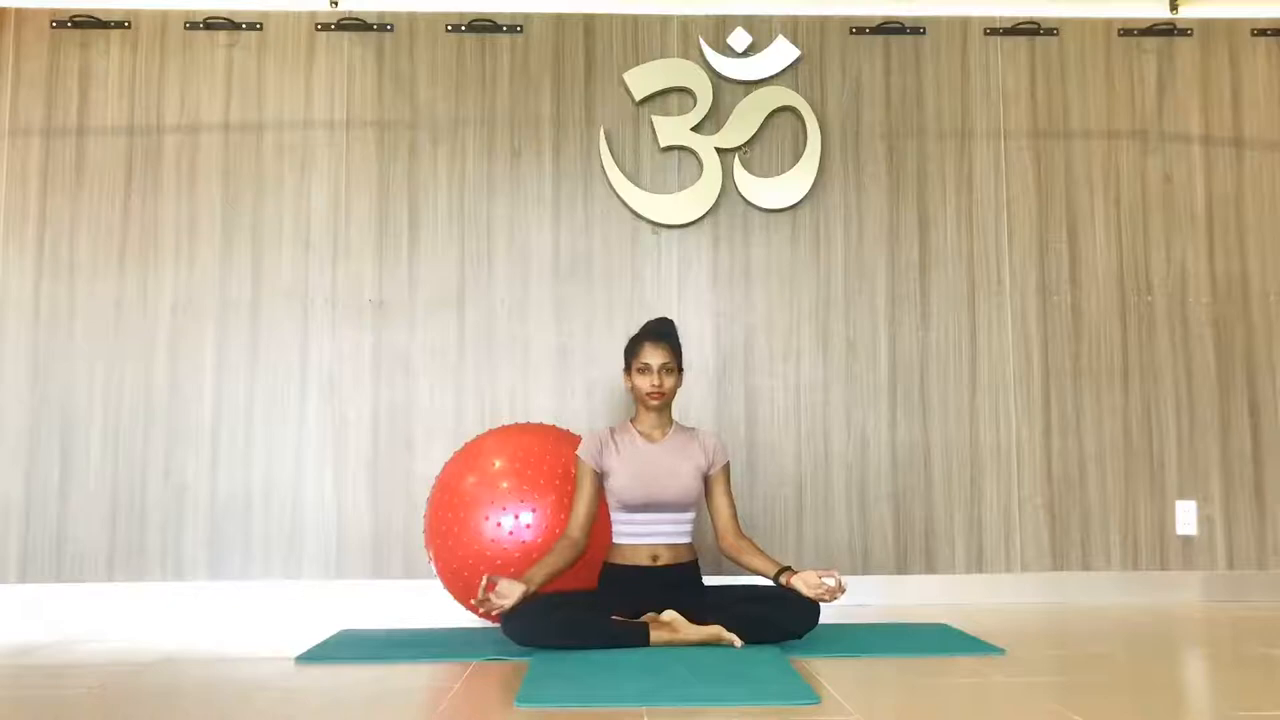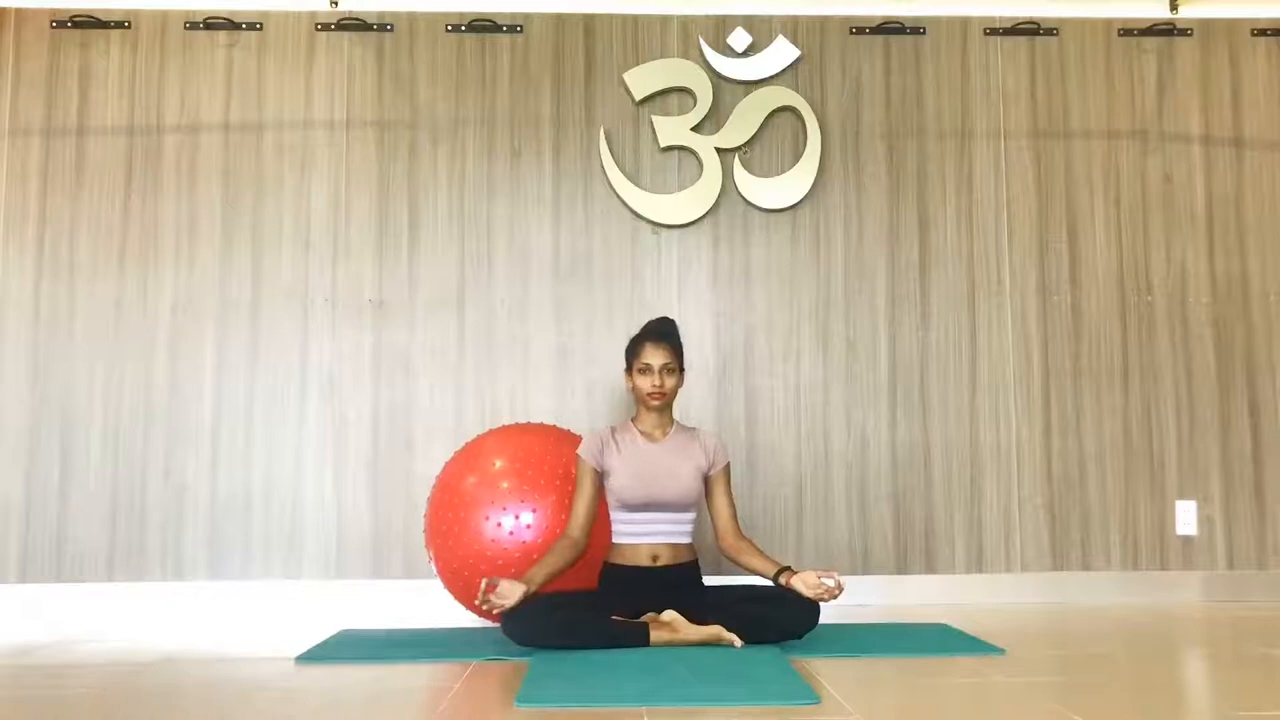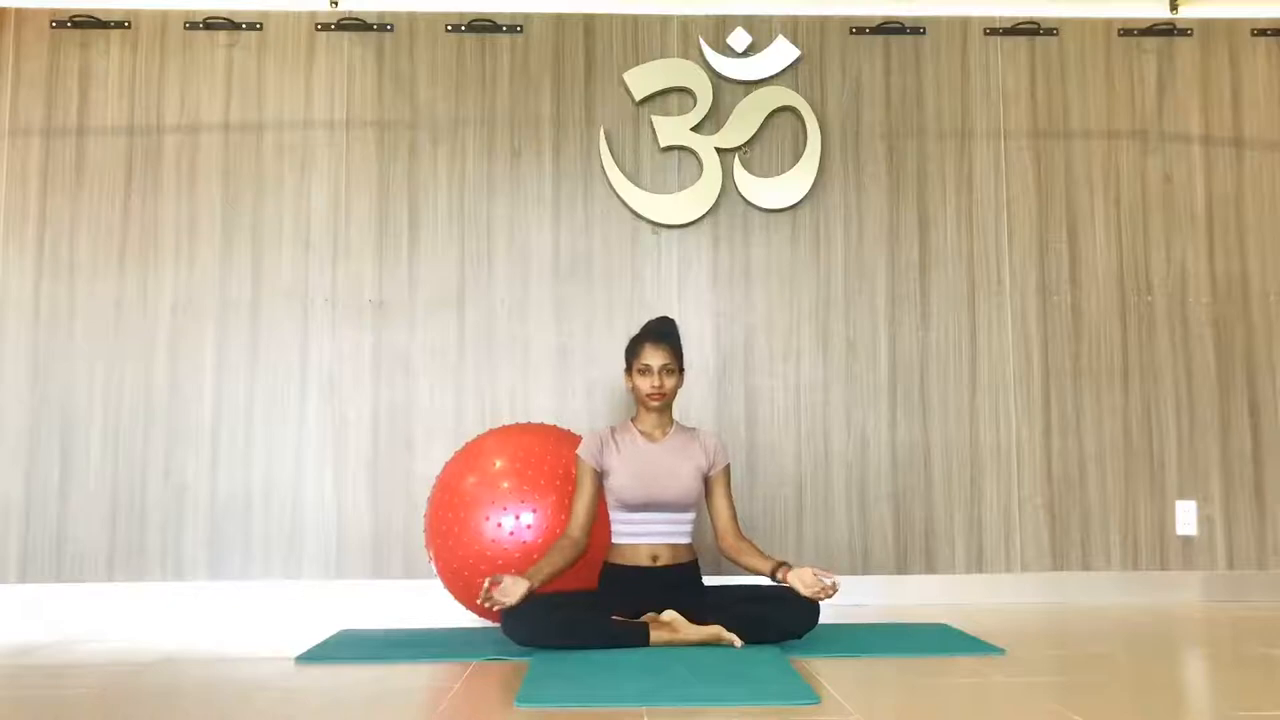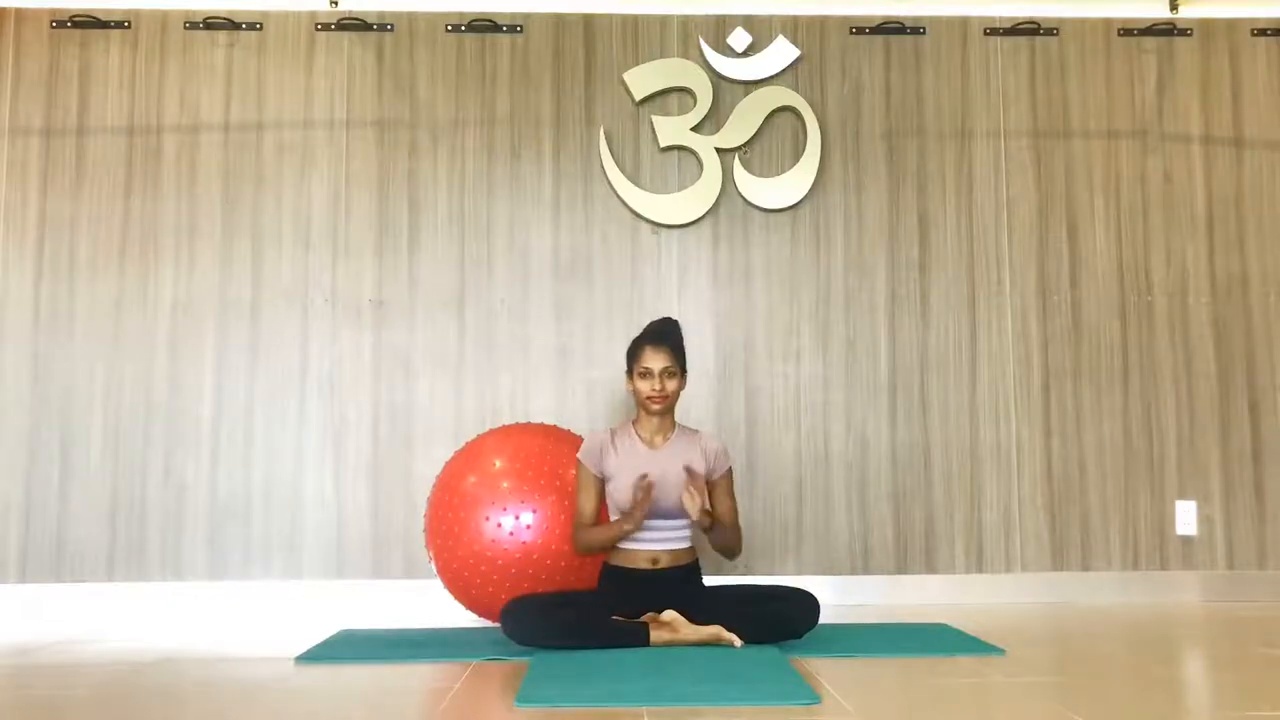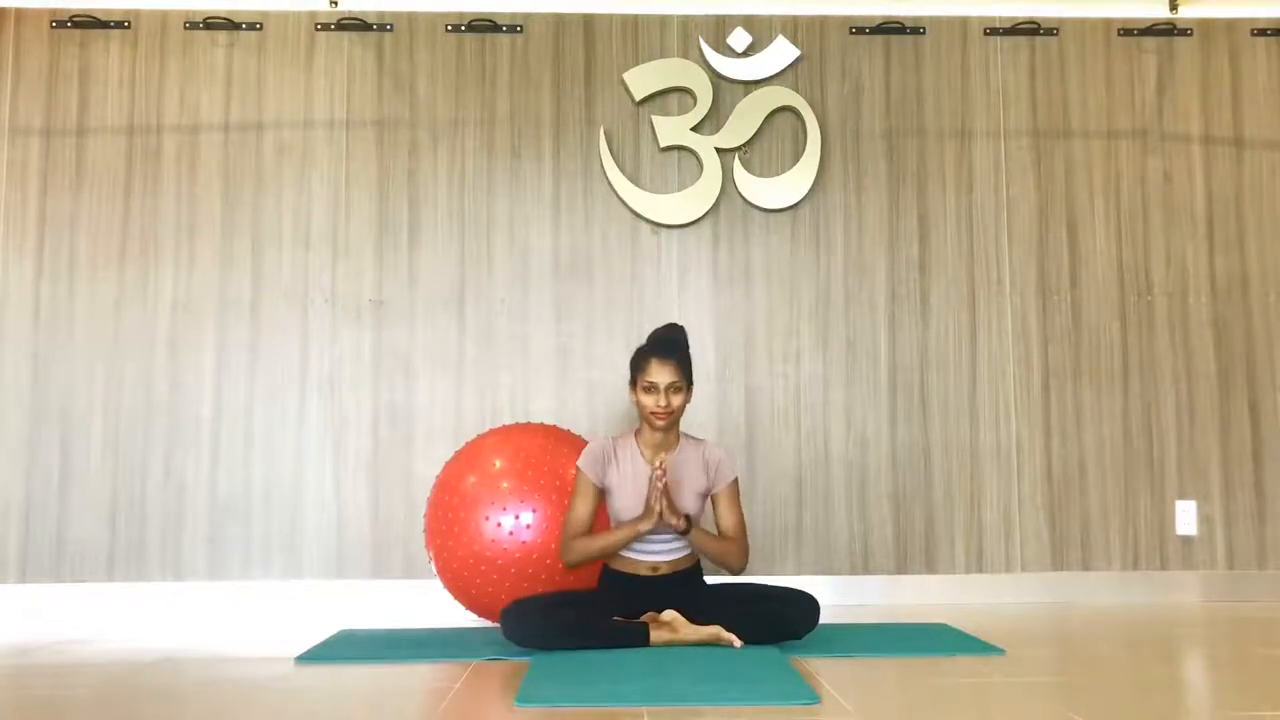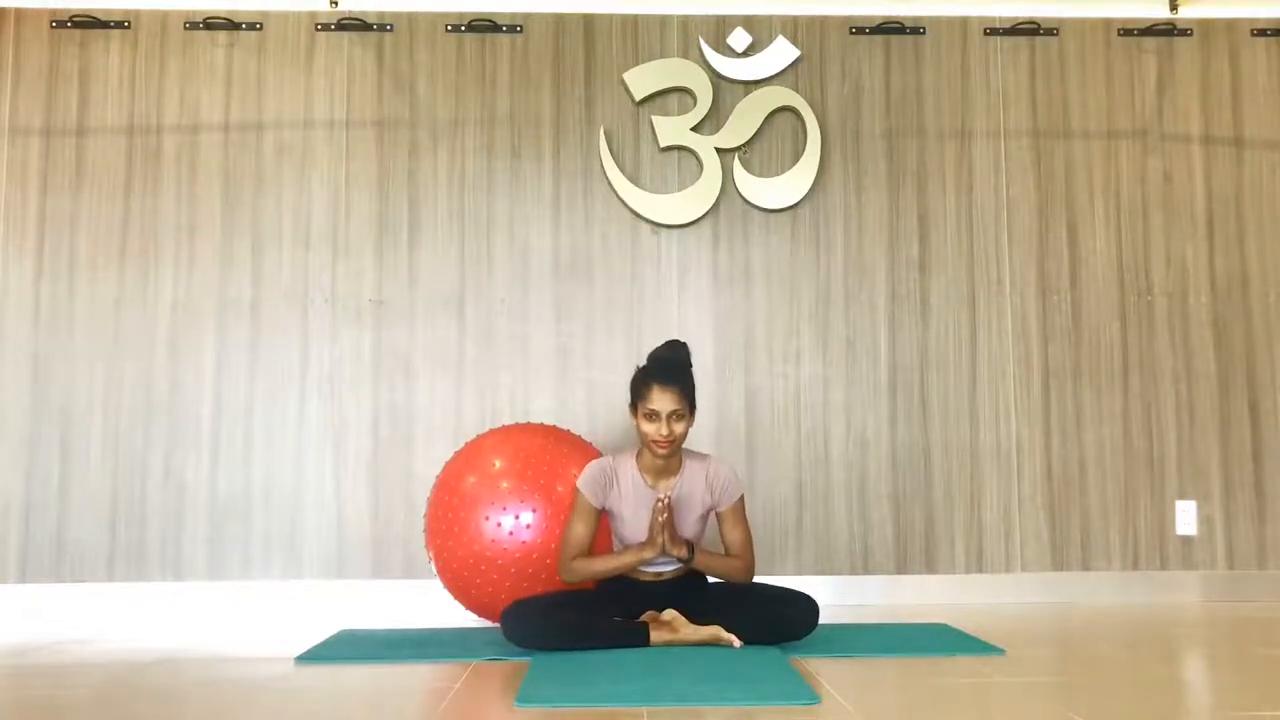
dt=0.4s
person 1, frame 1
left shoulder: (706, 446)
right shoulder: (600, 445)
left elbow: (730, 536)
right elbow: (575, 536)
left wrist: (789, 576)
right wrist: (526, 584)
left hip: (686, 588)
right hip: (619, 588)
left knee: (800, 608)
right knee: (519, 619)
right ankle: (680, 633)
person 1, frame 2
left shoulder: (706, 446)
right shoulder: (600, 444)
left elbow: (730, 537)
right elbow: (574, 537)
left wrist: (788, 576)
right wrist: (526, 584)
left hip: (686, 588)
right hip: (618, 588)
left knee: (800, 609)
right knee: (520, 619)
left ankle: (636, 629)
right ankle: (675, 633)
person 1, frame 3
left shoulder: (706, 446)
right shoulder: (599, 444)
left elbow: (730, 536)
right elbow: (573, 536)
left wrist: (782, 572)
right wrist: (528, 580)
left hip: (686, 588)
right hip: (618, 588)
left knee: (801, 607)
right knee: (519, 618)
right ankle: (680, 633)
person 1, frame 4
left shoulder: (708, 448)
right shoulder: (600, 445)
left elbow: (732, 547)
right elbow: (582, 539)
left wrist: (705, 519)
right wrist: (631, 520)
left hip: (686, 588)
right hip: (619, 589)
left knee: (802, 608)
right knee: (517, 617)
right ankle: (673, 633)
person 1, frame 5
left shoulder: (711, 459)
right shoulder: (602, 454)
left elbow: (737, 559)
right elbow: (570, 551)
left wrist: (680, 521)
right wrist: (642, 522)
left hip: (687, 591)
right hip: (618, 591)
left knee: (802, 609)
right knee: (518, 620)
left ankle: (638, 627)
right ankle: (668, 633)
person 1, frame 6
left shoulder: (717, 476)
right shoulder: (602, 474)
left elbow: (744, 569)
right elbow: (569, 568)
left wrist: (682, 549)
right wrist: (645, 550)
left hip: (689, 593)
right hip: (621, 594)
left knee: (801, 611)
right knee: (518, 621)
left ankle: (640, 628)
right ankle: (666, 633)
